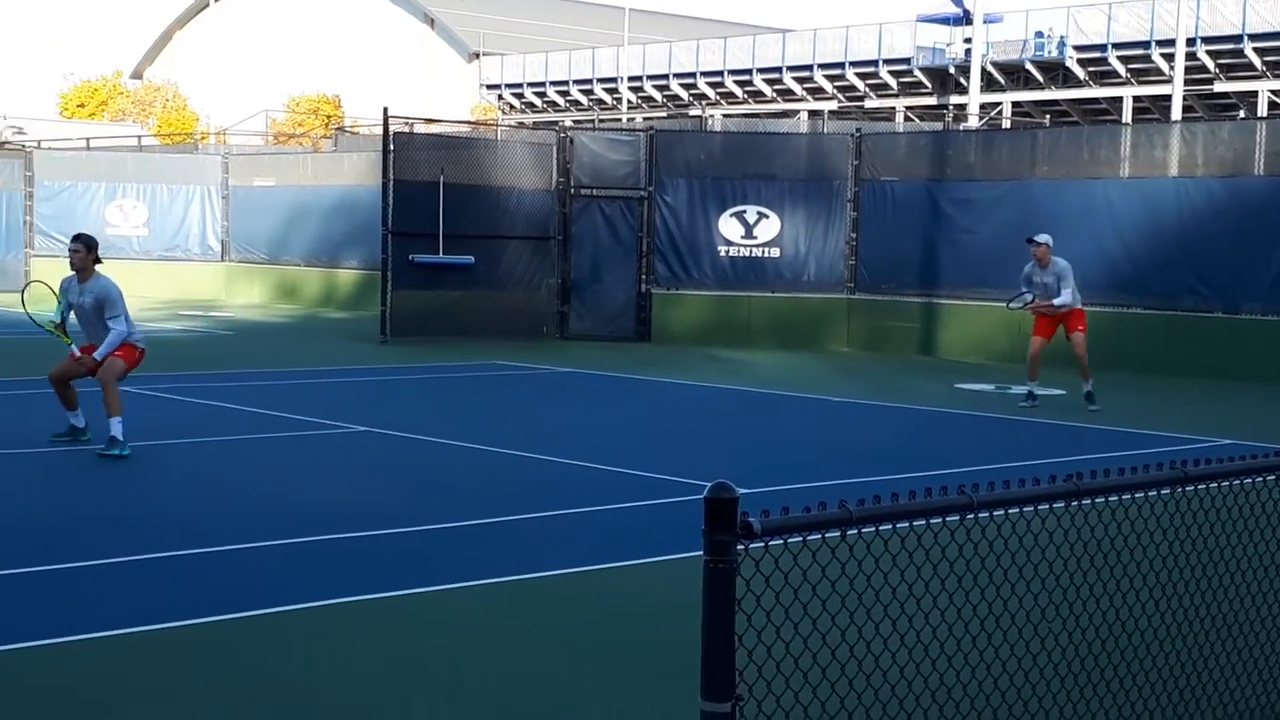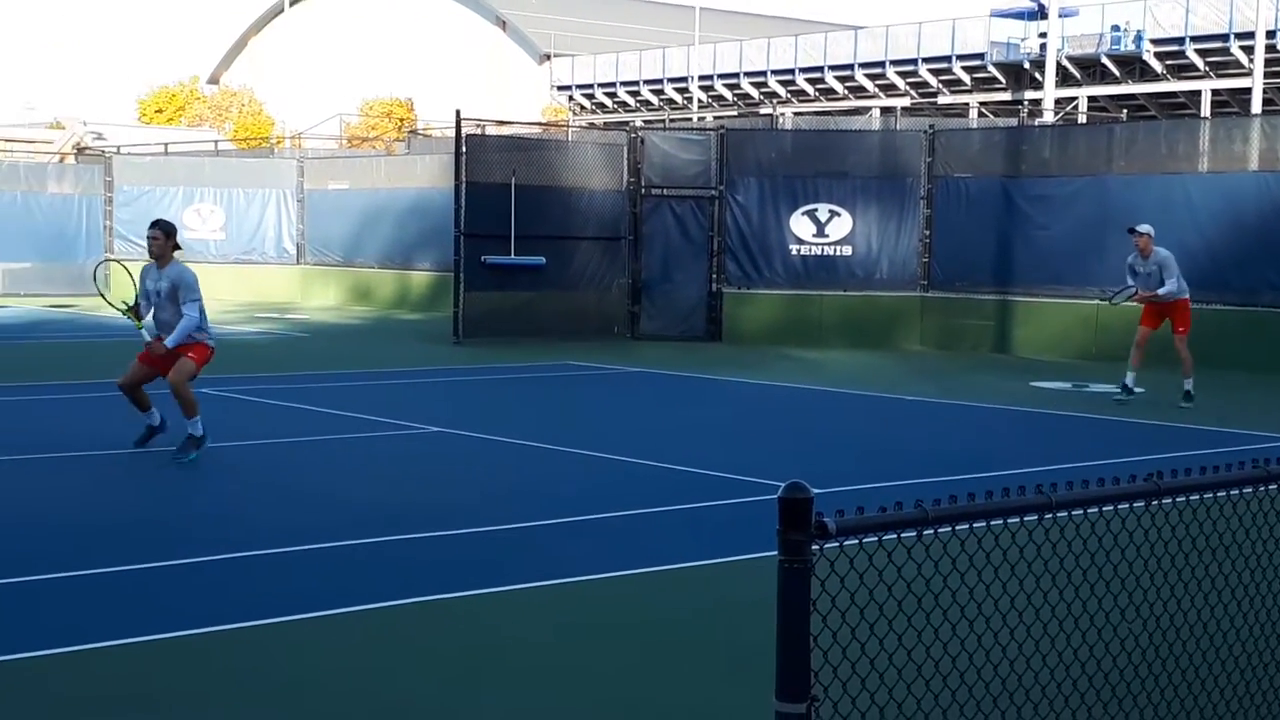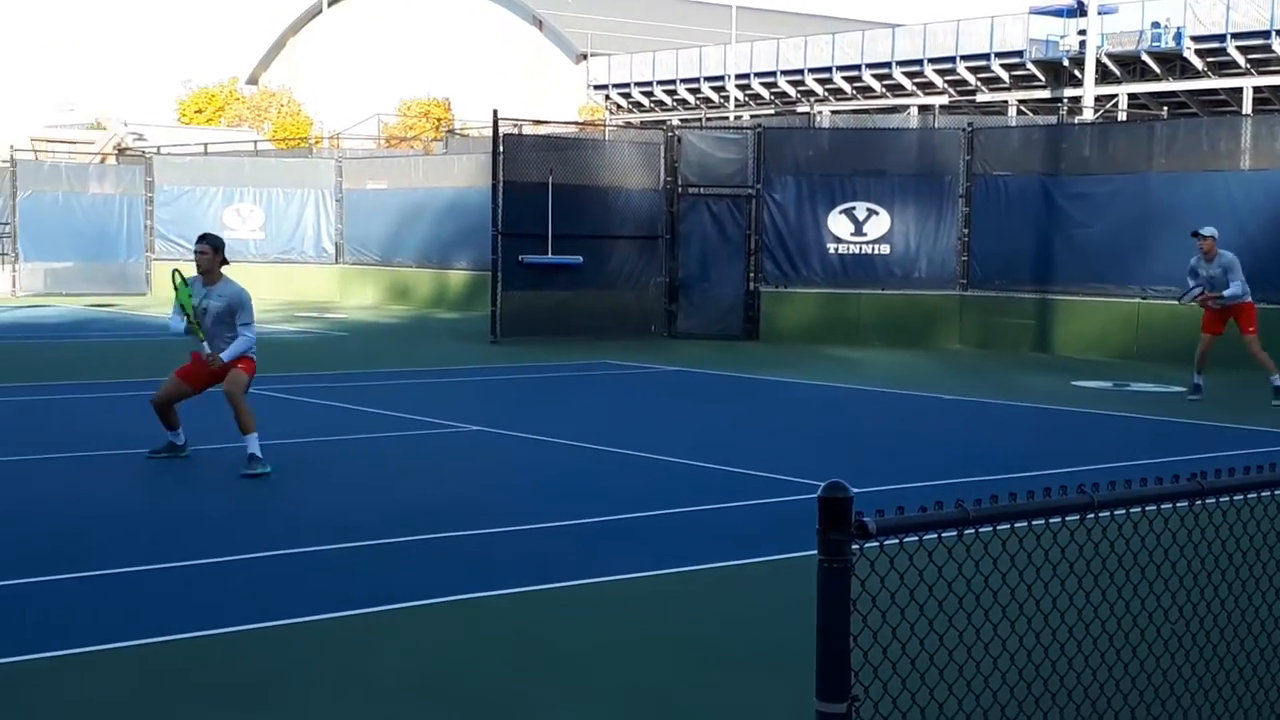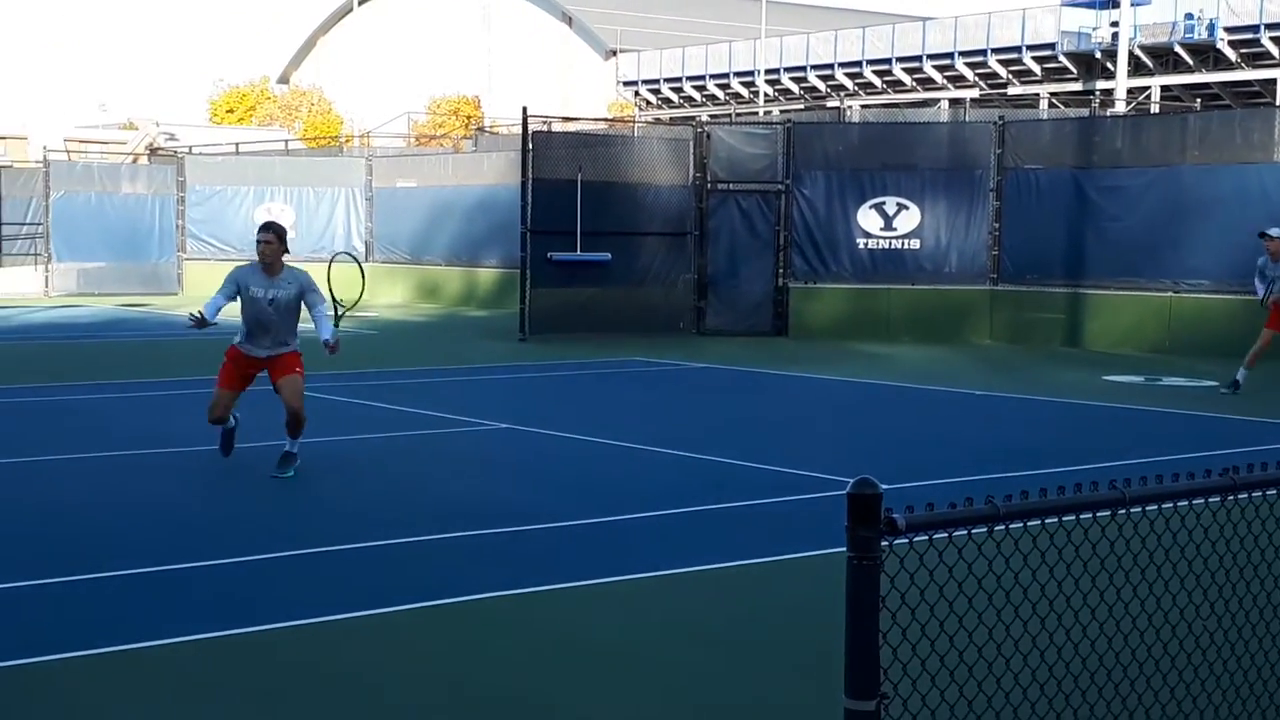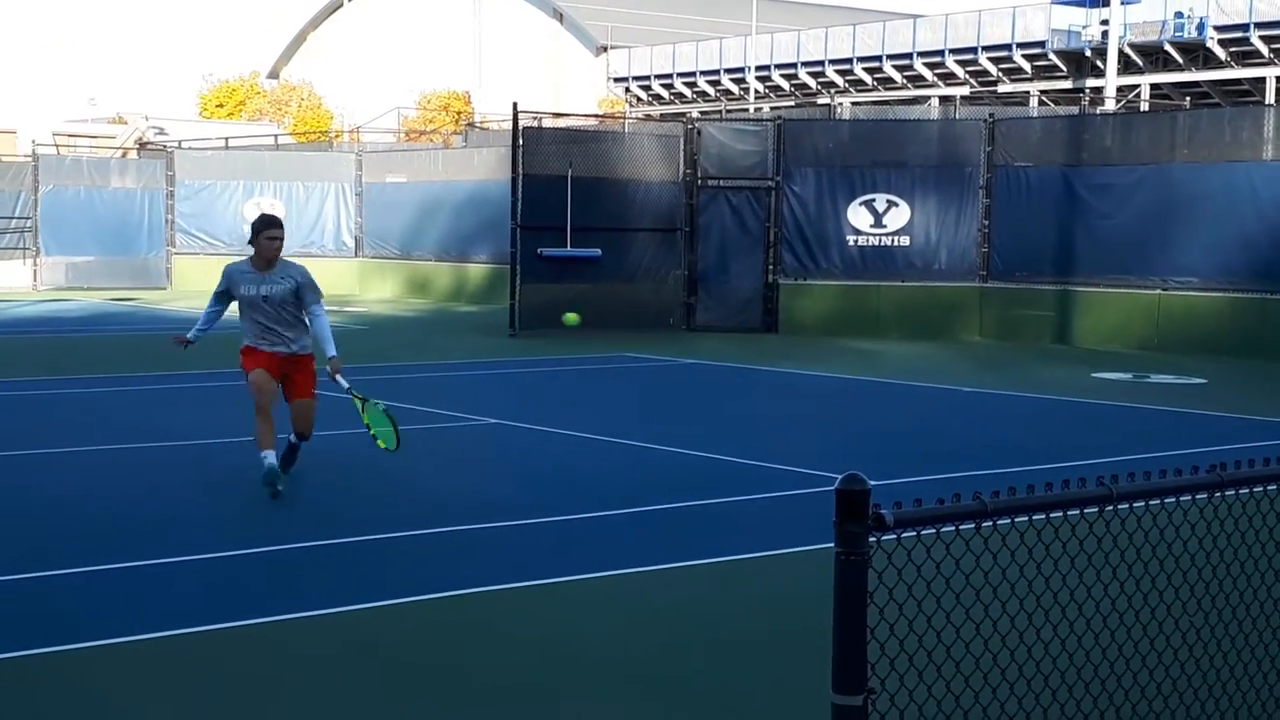
dt=0.2s
person 1, frame 1
left shoulder: (106, 289)
right shoulder: (67, 284)
left elbow: (120, 330)
right elbow: (63, 313)
left wrist: (97, 358)
right wrist: (61, 326)
left hip: (127, 344)
right hip: (98, 345)
left knee: (105, 376)
right knee: (56, 377)
left ankle: (117, 439)
right ankle: (79, 427)
person 1, frame 2
left shoulder: (184, 275)
right shoulder: (147, 271)
left elbow: (192, 318)
right elbow: (144, 305)
left wrist: (167, 345)
right wrist: (137, 312)
left hip: (196, 342)
right hip: (165, 341)
left knee: (175, 381)
right knee: (126, 383)
left ankle: (196, 434)
right ankle: (155, 422)
person 1, frame 3
left shoulder: (237, 294)
right shoulder: (188, 286)
left elbow: (248, 337)
right elbow: (175, 322)
left wrist: (223, 358)
right wrist: (186, 327)
left hip: (239, 359)
right hip: (206, 357)
left knee: (232, 390)
right knee: (160, 400)
left ankle: (255, 457)
right ankle: (178, 443)
person 1, frame 4
left shoulder: (301, 279)
right shoulder: (242, 274)
left elbow: (320, 312)
right elbow: (216, 301)
left wrist: (328, 338)
right wrist: (204, 318)
left hip: (285, 353)
right hip: (245, 351)
left knee: (295, 407)
right knee: (216, 415)
left ankle: (291, 453)
right ankle: (230, 423)
person 1, frame 5
left shoulder: (297, 273)
right shoulder: (233, 272)
left elbow: (317, 314)
right elbow: (216, 307)
left wrist: (331, 355)
right wrist: (192, 336)
left hip: (298, 354)
right hip: (259, 351)
left knee: (303, 431)
right knee: (265, 401)
left ankle: (291, 445)
right ankle: (270, 469)
